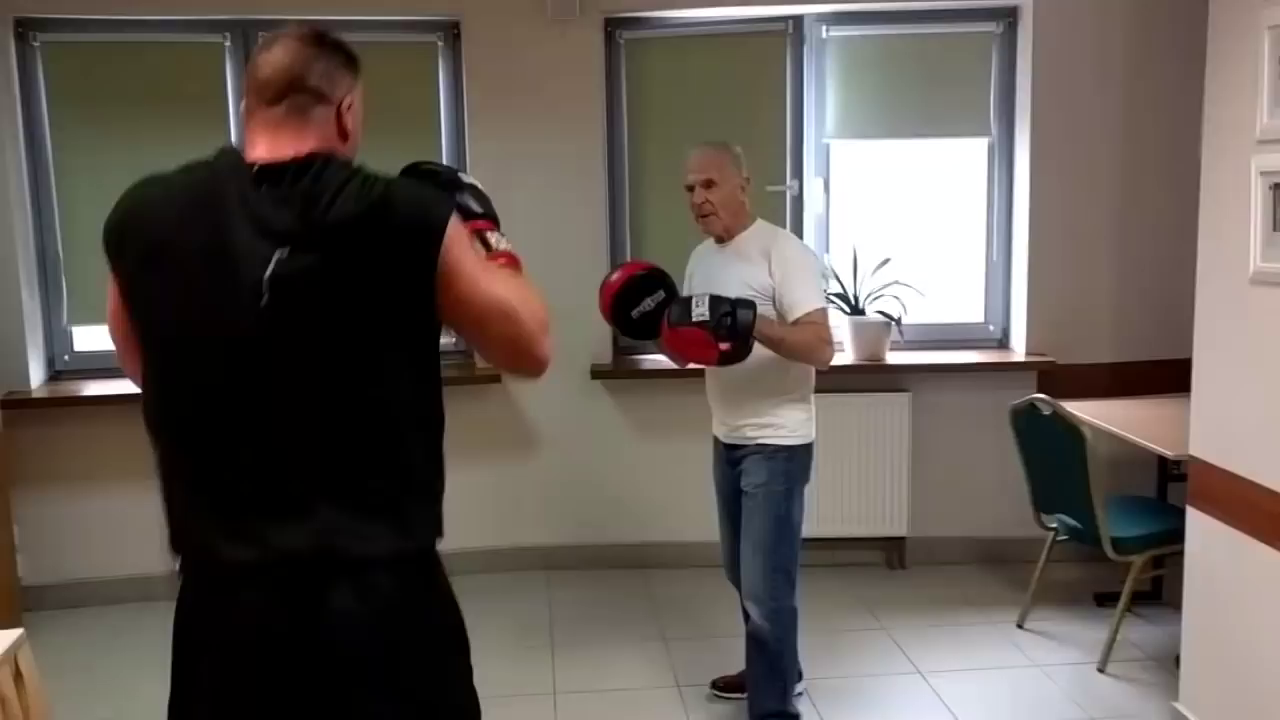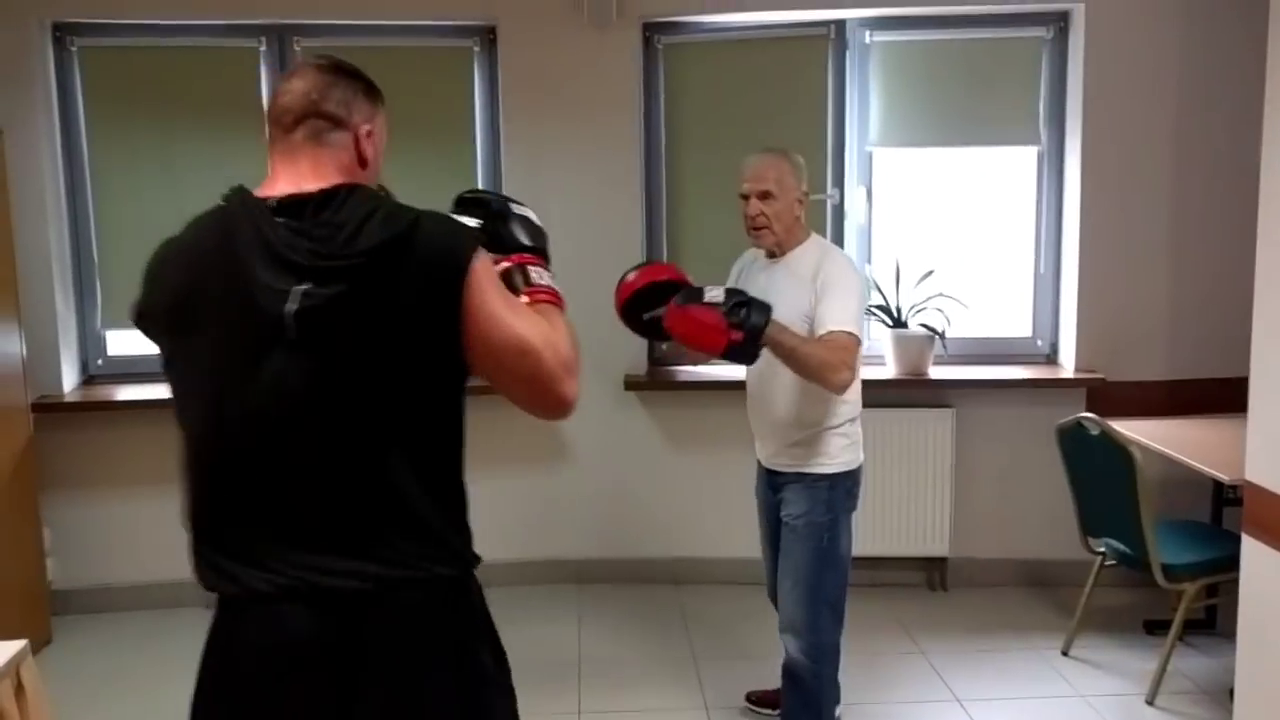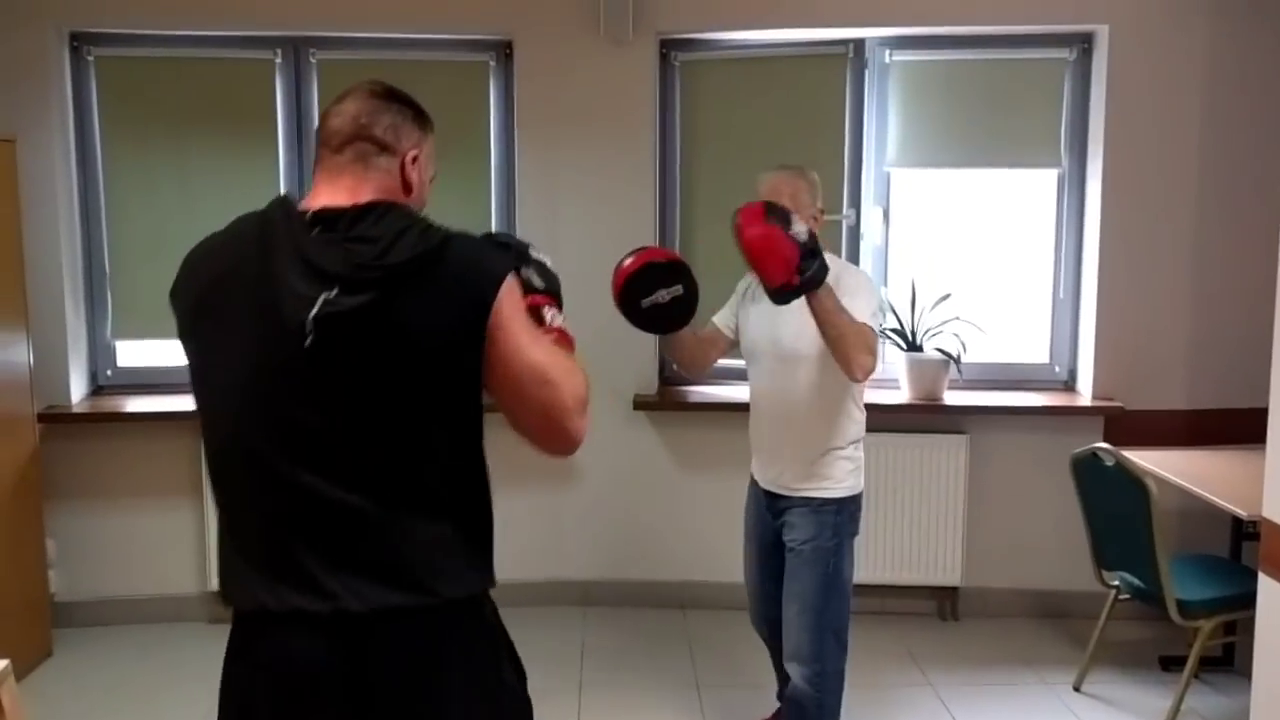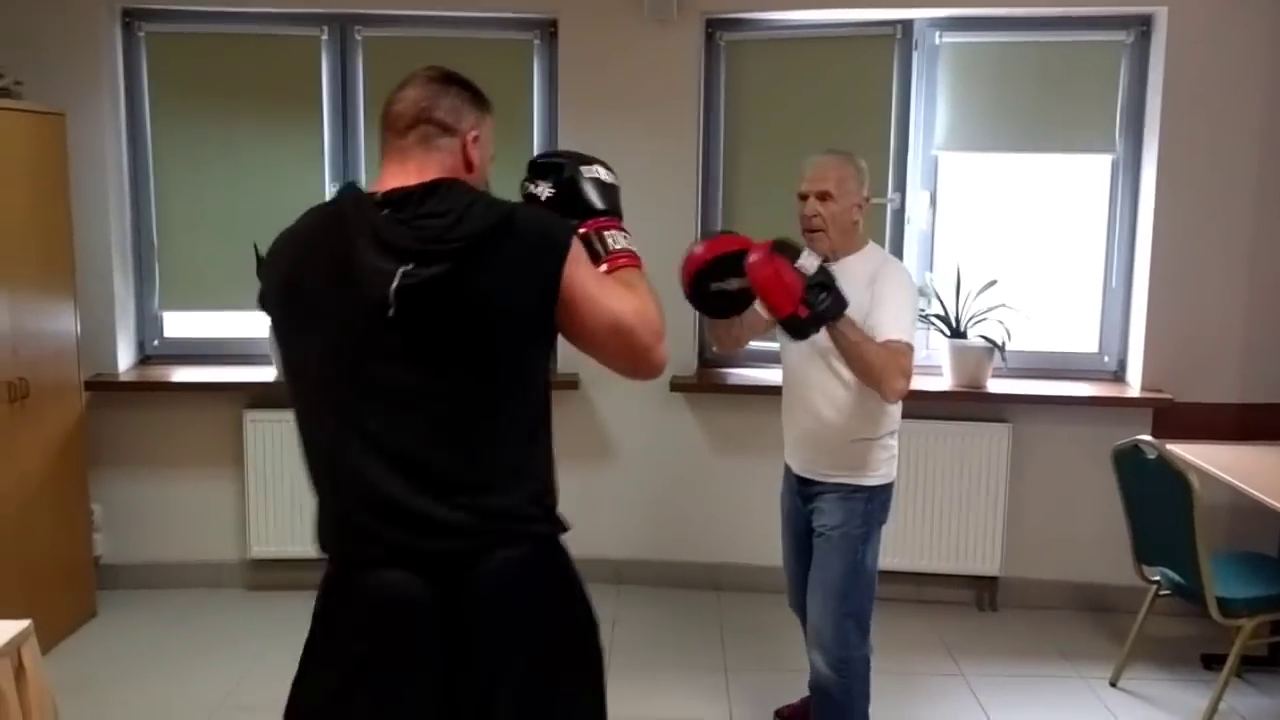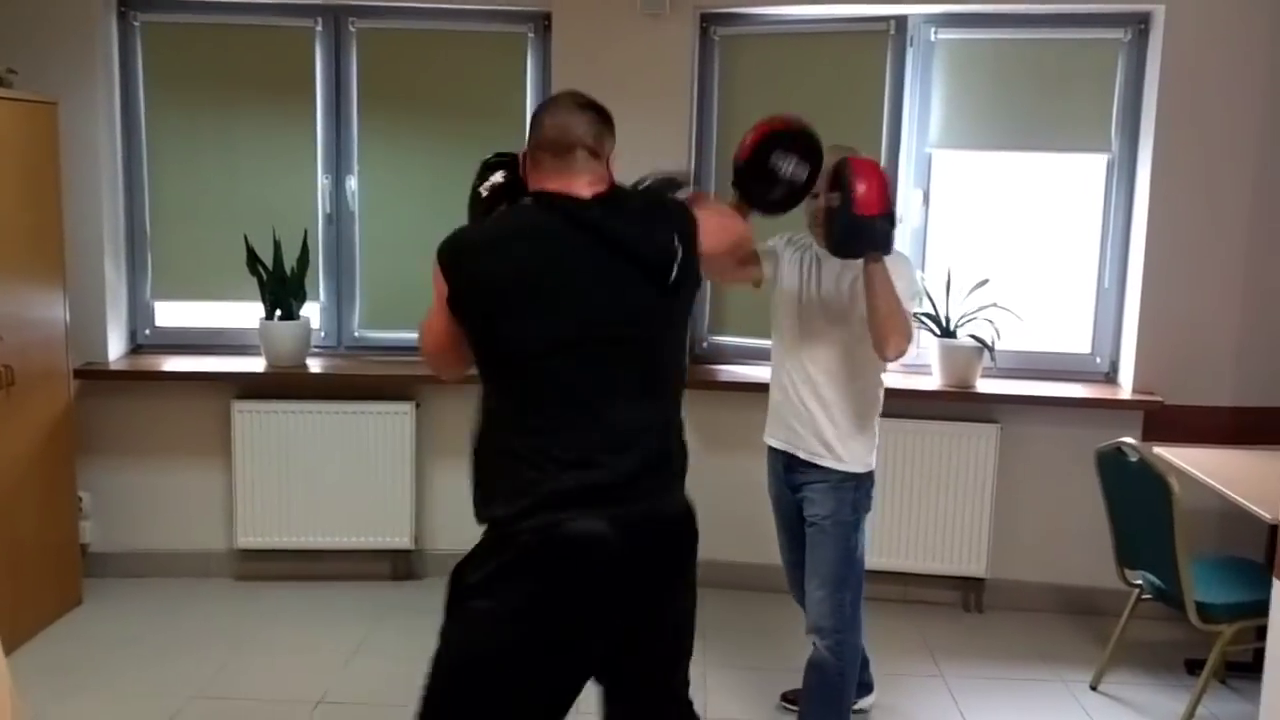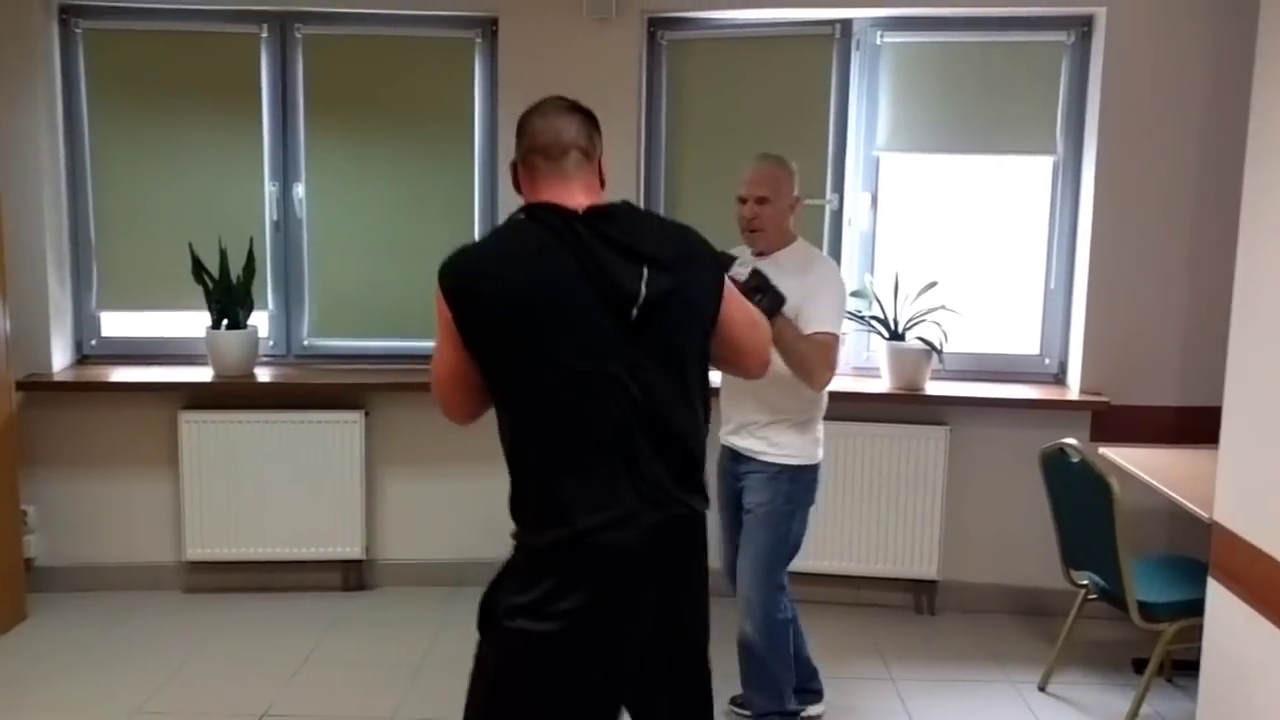
dt=0.4s
person 1, frame 1
left shoulder: (147, 220)
right shoulder: (410, 222)
right elbow: (528, 347)
right wrist: (477, 230)
left hip: (228, 601)
right hip: (385, 597)
person 1, frame 2
left shoulder: (178, 269)
right shoulder: (434, 251)
right elbow: (554, 389)
right wrist: (529, 265)
left hip: (263, 630)
right hip: (418, 622)
person 1, frame 3
left shoulder: (209, 274)
right shoulder: (465, 273)
right elbow: (562, 427)
right wrist: (540, 304)
left hip: (277, 645)
right hip: (436, 644)
person 1, frame 4
left shoulder: (295, 256)
right shoulder: (531, 240)
right elbow: (643, 353)
right wrist: (604, 224)
left hip: (374, 593)
right hip: (515, 582)
person 1, frame 5
left shoulder: (478, 253)
right shoulder: (667, 229)
left elbow: (444, 358)
right elbow: (736, 236)
left hip: (541, 545)
right hip: (658, 530)
person 1, frame 6
left shoulder: (480, 271)
right shoulder: (683, 252)
left elbow: (460, 404)
right elbow: (754, 358)
left hip: (568, 557)
right hip: (674, 540)
person 2, frame 1
left shoulder: (783, 251)
right shoulder: (701, 257)
left elbow: (819, 348)
left wrist: (751, 324)
left hip: (777, 442)
right hip: (728, 441)
left knee: (766, 582)
right knee: (743, 572)
right ankle: (767, 669)
person 2, frame 2
left shoulder: (833, 269)
right shoulder: (749, 266)
left elbow: (838, 371)
right elbow: (704, 346)
left wrist: (767, 327)
right wrist: (670, 318)
left hip: (821, 470)
right hip: (773, 464)
left knee: (807, 611)
right knee: (789, 597)
person 2, frame 3
left shoulder: (848, 283)
right shoulder: (753, 286)
left elbow: (859, 363)
right elbow: (695, 361)
left wrist: (810, 286)
left hip: (823, 495)
right hip: (765, 486)
left knee: (810, 640)
right knee: (770, 622)
person 2, frame 4
left shoulder: (885, 278)
right shoulder: (793, 267)
left elbow: (894, 383)
right elbow: (732, 339)
left wrist: (834, 316)
left hip: (854, 482)
right hip: (799, 471)
left knee: (833, 624)
right knee: (807, 604)
person 2, frame 5
left shoulder: (889, 268)
right shoulder: (787, 249)
left elbow: (892, 345)
left wrist: (872, 253)
left hip: (840, 465)
right hip: (785, 452)
left knee: (829, 606)
right knee: (811, 590)
person 2, frame 6
left shoulder: (817, 273)
right shoulder: (734, 264)
left elbow: (819, 373)
left wrist: (773, 310)
left hip: (784, 462)
right hip: (733, 450)
left knee: (758, 595)
right knee: (748, 582)
